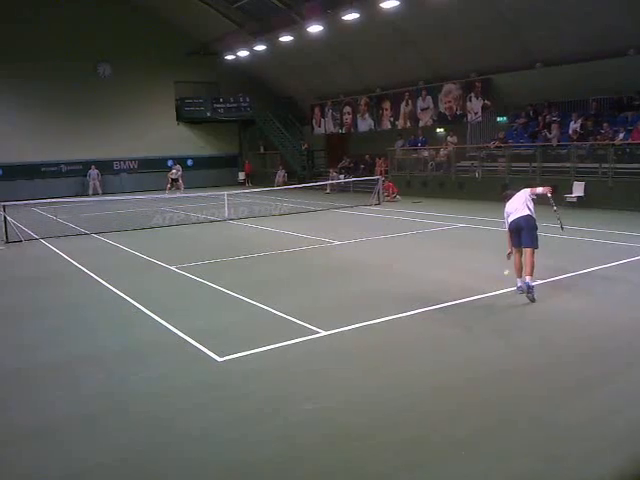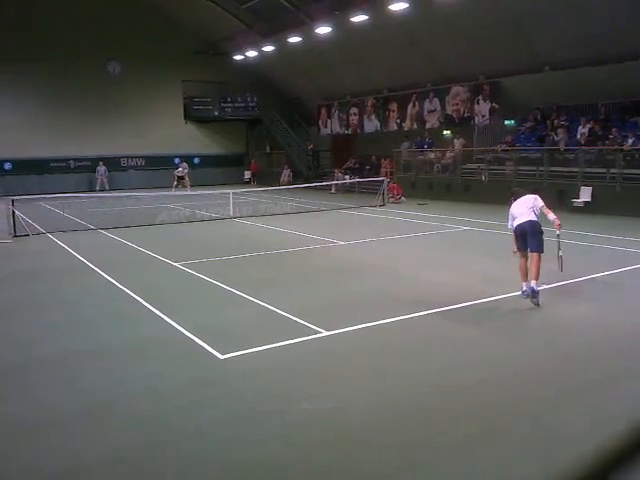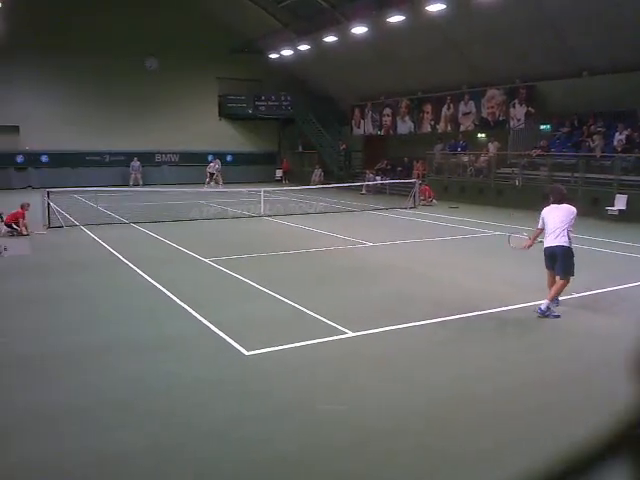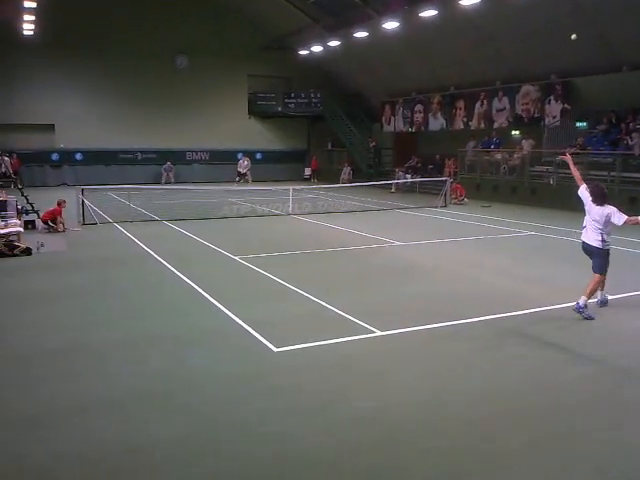
dt=1s
person 1, frame 1
left shoulder: (507, 206)
right shoulder: (524, 192)
left elbow: (508, 230)
right elbow: (534, 190)
left wrist: (510, 248)
right wrist: (543, 190)
left hip: (513, 223)
right hip: (526, 219)
left knee: (517, 253)
right knee: (529, 252)
left ankle: (520, 284)
right ankle: (528, 282)
person 1, frame 2
left shoulder: (513, 207)
right shoulder: (533, 197)
right elbow: (545, 209)
left wrist: (517, 247)
right wrist: (555, 220)
left hip: (519, 227)
right hip: (532, 224)
left knee: (523, 257)
right knee: (535, 257)
left ankle: (525, 288)
right ankle: (533, 287)
person 1, frame 3
left shoulder: (546, 210)
right shoulder: (572, 210)
left elbow: (540, 229)
left wrist: (531, 241)
left hip: (548, 247)
right hip: (563, 247)
left knee: (551, 272)
right knee: (564, 279)
left ankle: (552, 297)
right ankle: (544, 307)
person 1, frame 4
left shoulder: (588, 201)
right shoulder: (610, 210)
left elbow: (579, 180)
left wrist: (570, 163)
left hip: (586, 243)
right hip: (600, 246)
left knee: (602, 271)
right knee: (598, 277)
left ankle: (601, 297)
right ankle: (581, 304)
